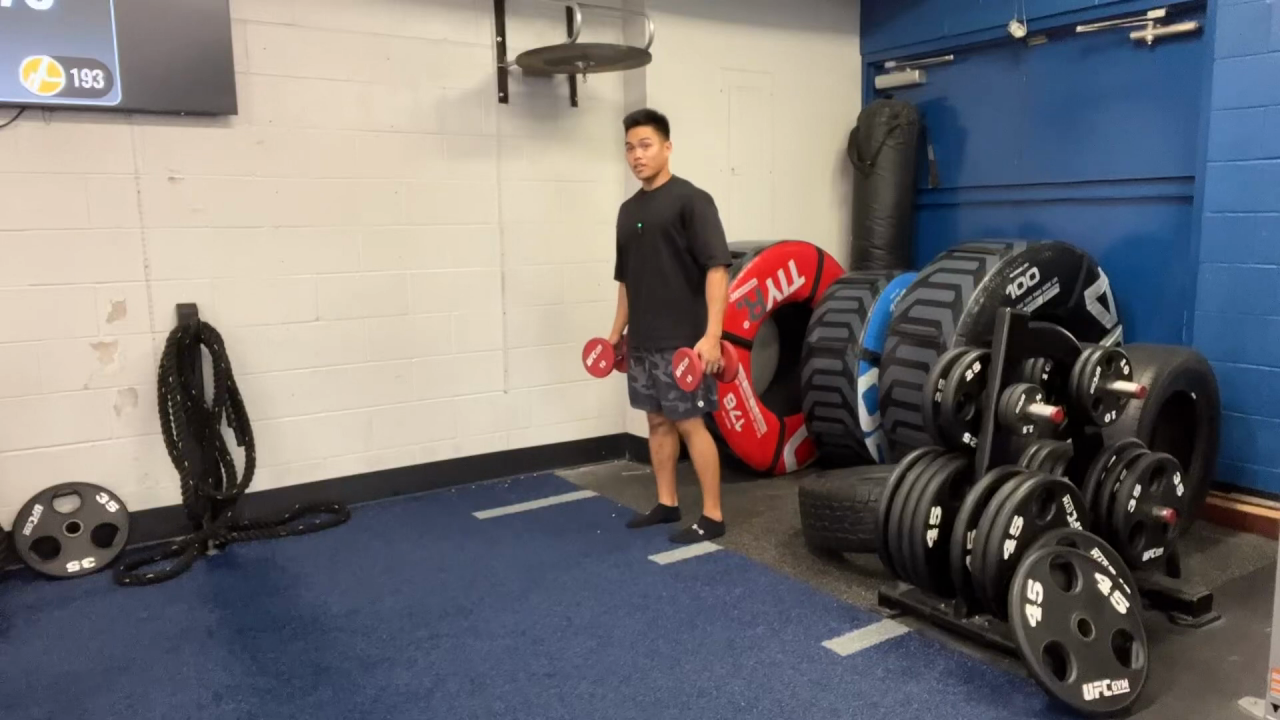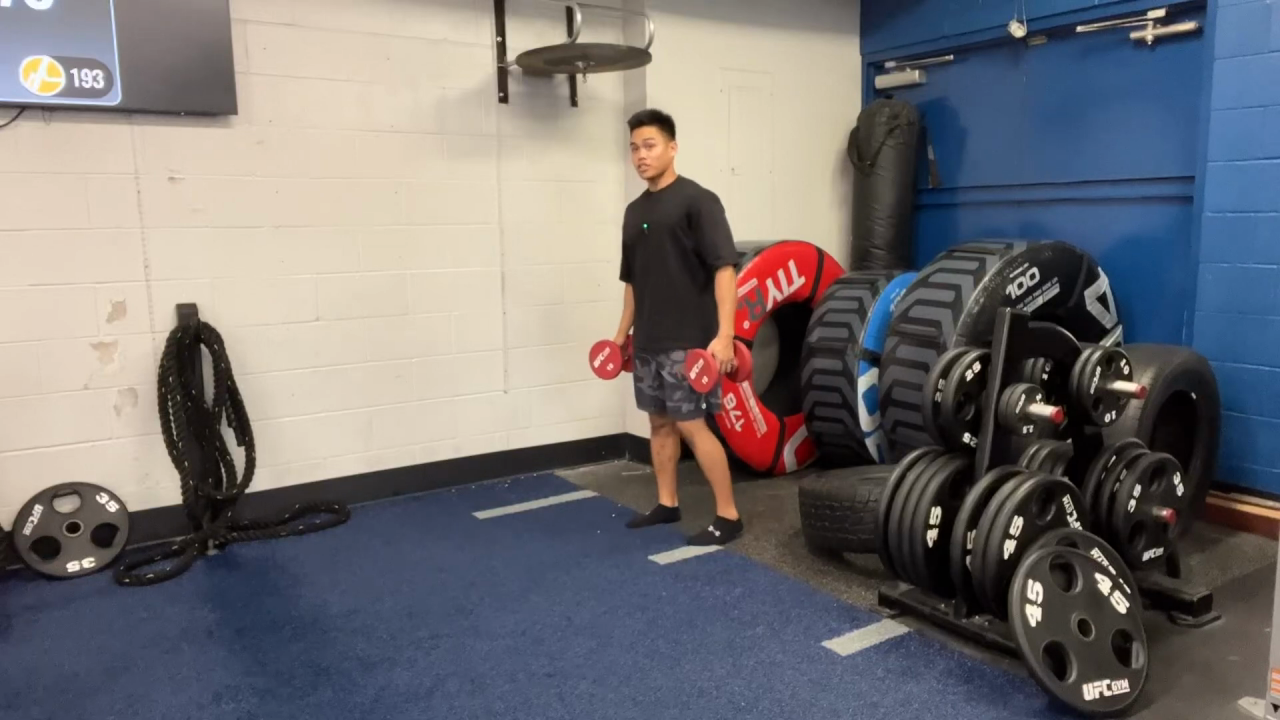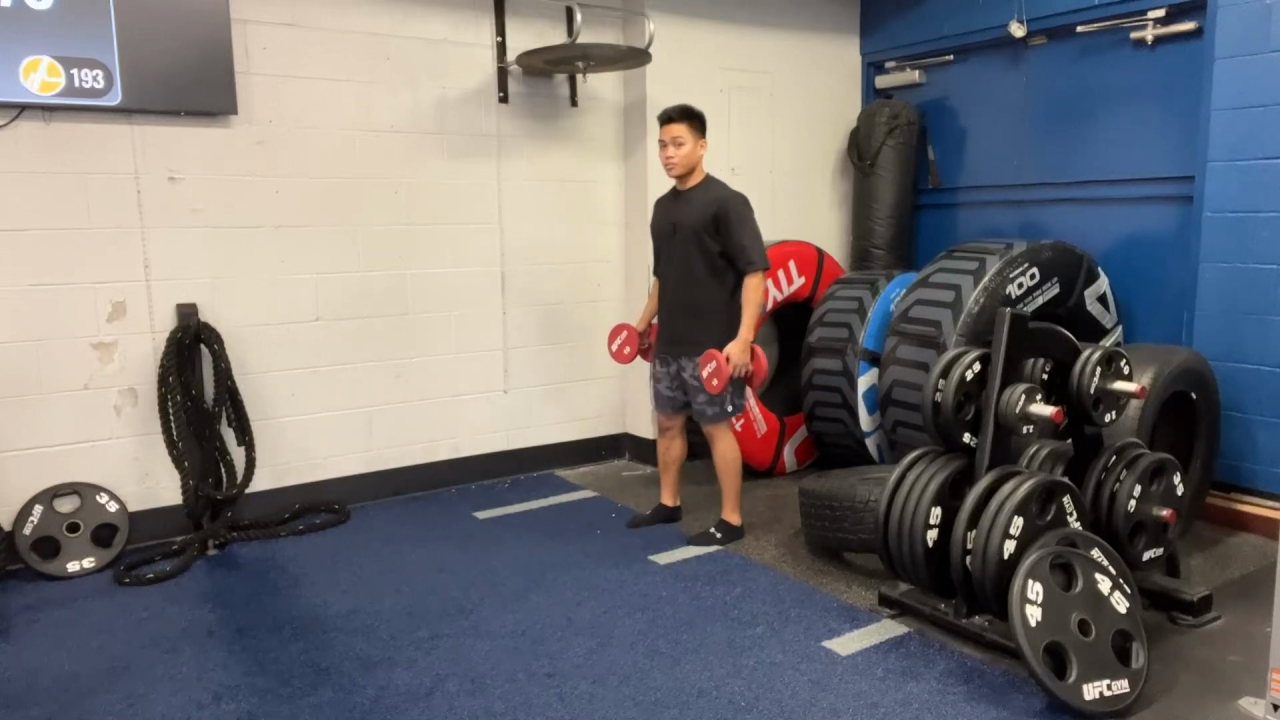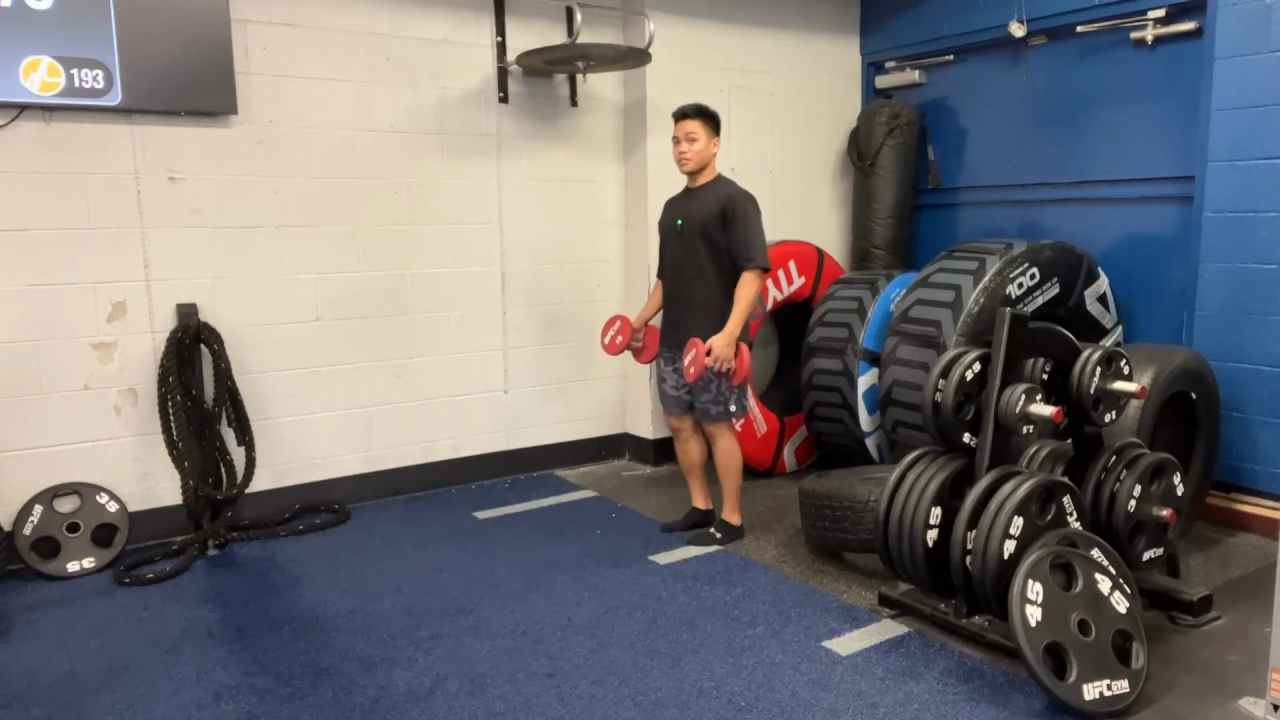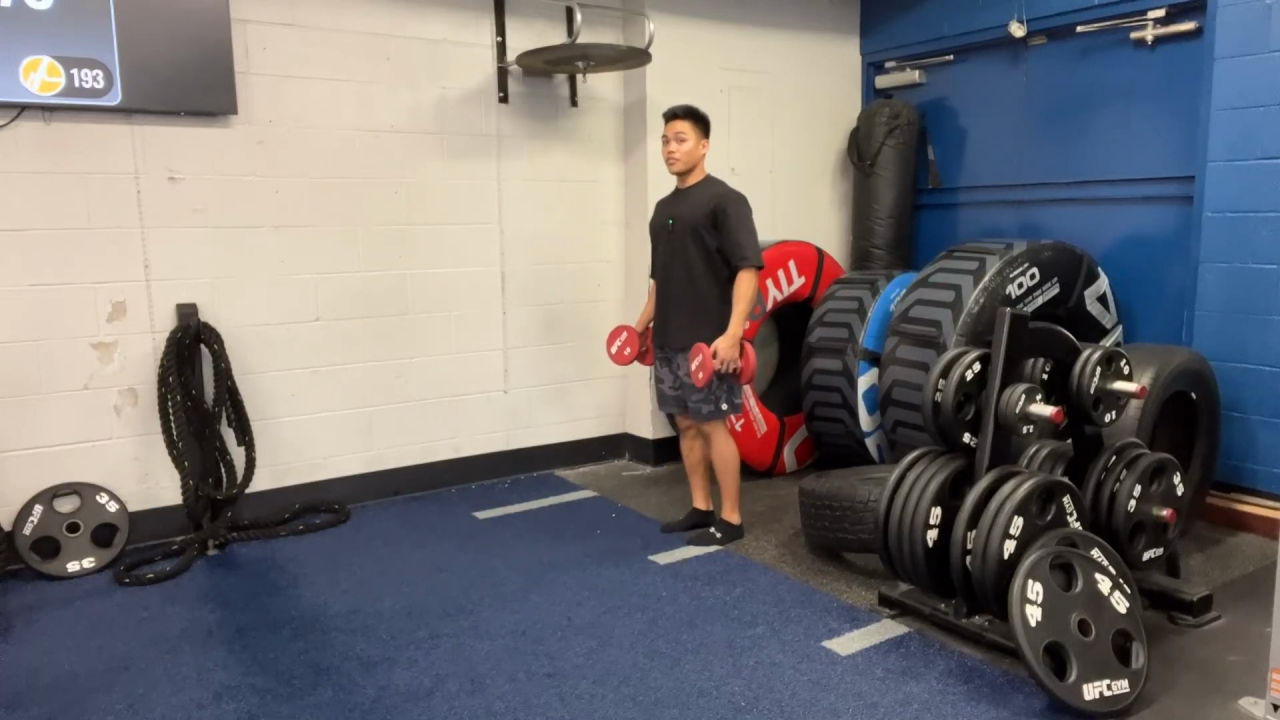
dt=0.4s
person 1, frame 1
left shoulder: (691, 200)
right shoulder: (629, 209)
left elbow: (716, 268)
left wrist: (712, 335)
right wrist: (617, 331)
left hip: (682, 340)
right hip: (643, 341)
left knee: (690, 424)
right knee: (658, 421)
left ankle: (712, 516)
right ankle: (666, 504)
person 1, frame 2
left shoulder: (697, 200)
right shoulder: (635, 210)
left elbow: (724, 268)
left wrist: (725, 334)
right wrist: (622, 332)
left hip: (688, 340)
right hip: (648, 340)
left knee: (690, 425)
right knee: (659, 422)
left ankle: (728, 515)
right ankle: (667, 504)
person 1, frame 3
left shoulder: (726, 202)
right shoulder: (662, 206)
left elbow: (754, 272)
left wrist: (743, 338)
right wrist: (645, 320)
left hip: (711, 344)
right hip: (670, 342)
left knee: (716, 426)
right knee: (668, 422)
left ankle: (732, 520)
right ankle: (668, 503)
person 1, frame 4
left shoulder: (734, 200)
right shoulder: (673, 206)
left elbow: (753, 270)
left wrist: (730, 333)
right wrist: (641, 319)
left hip: (713, 342)
right hip: (674, 340)
left knee: (718, 427)
right knee: (680, 424)
left ankle: (731, 520)
right ankle: (701, 508)
person 1, frame 5
left shoulder: (724, 200)
right shoulder: (663, 207)
left elbow: (748, 268)
left wrist: (733, 333)
right wrist: (642, 324)
left hip: (707, 341)
right hip: (669, 340)
left knee: (712, 425)
right knee: (686, 424)
left ankle: (731, 519)
right ankle: (700, 509)
